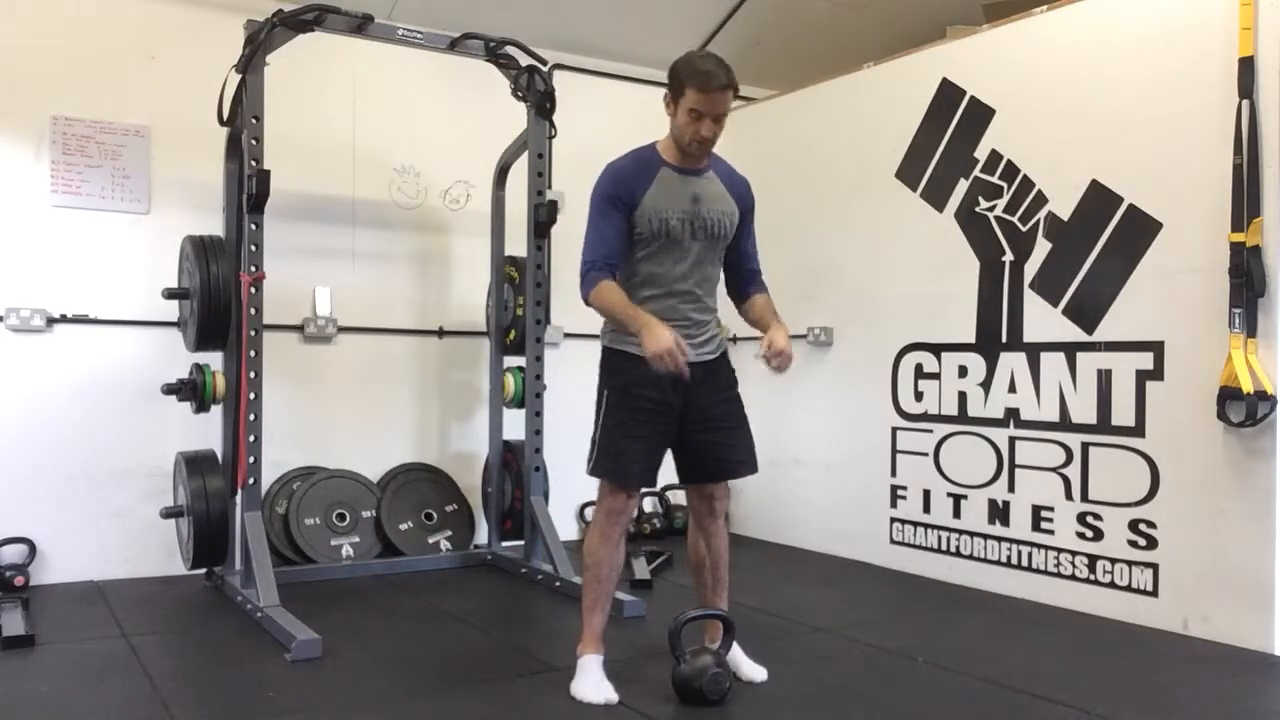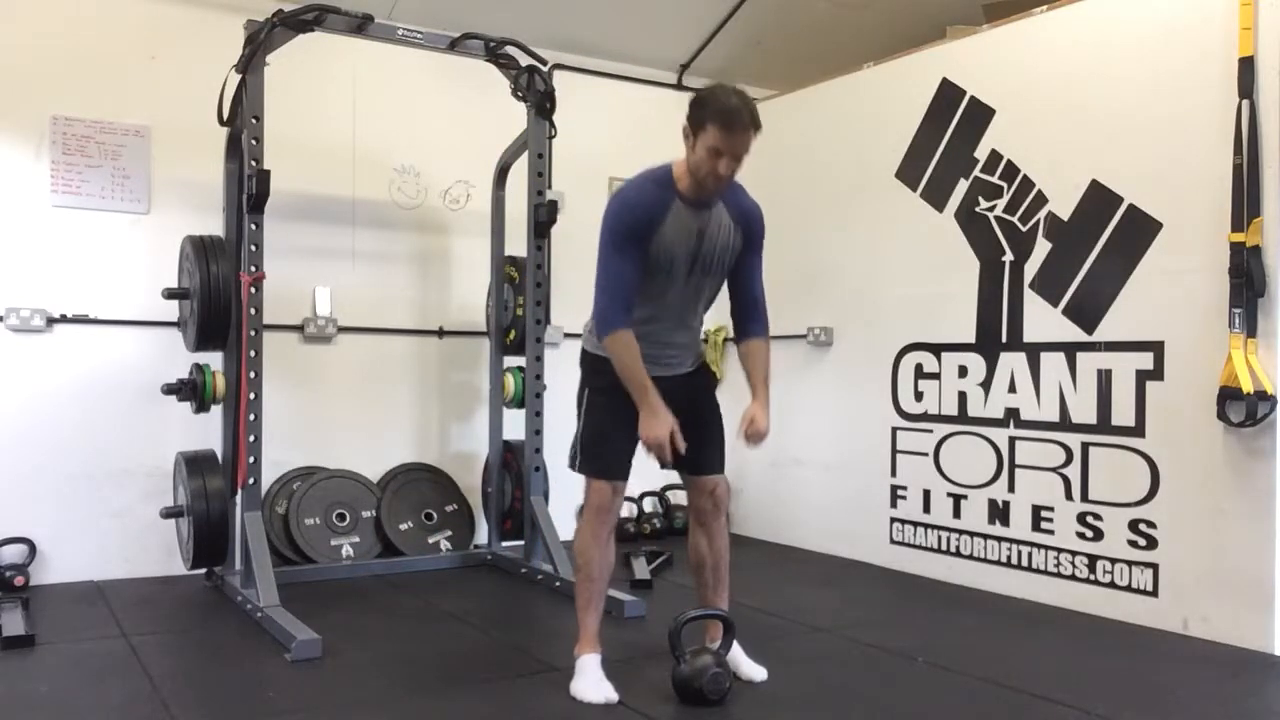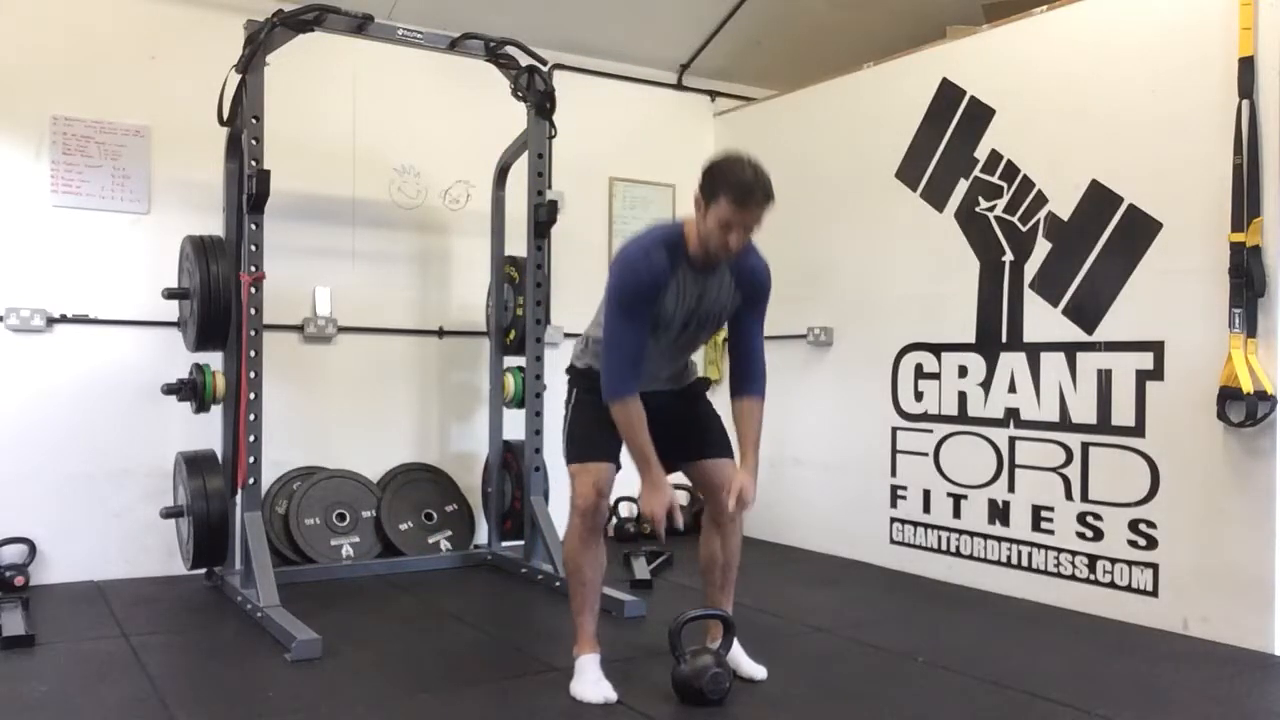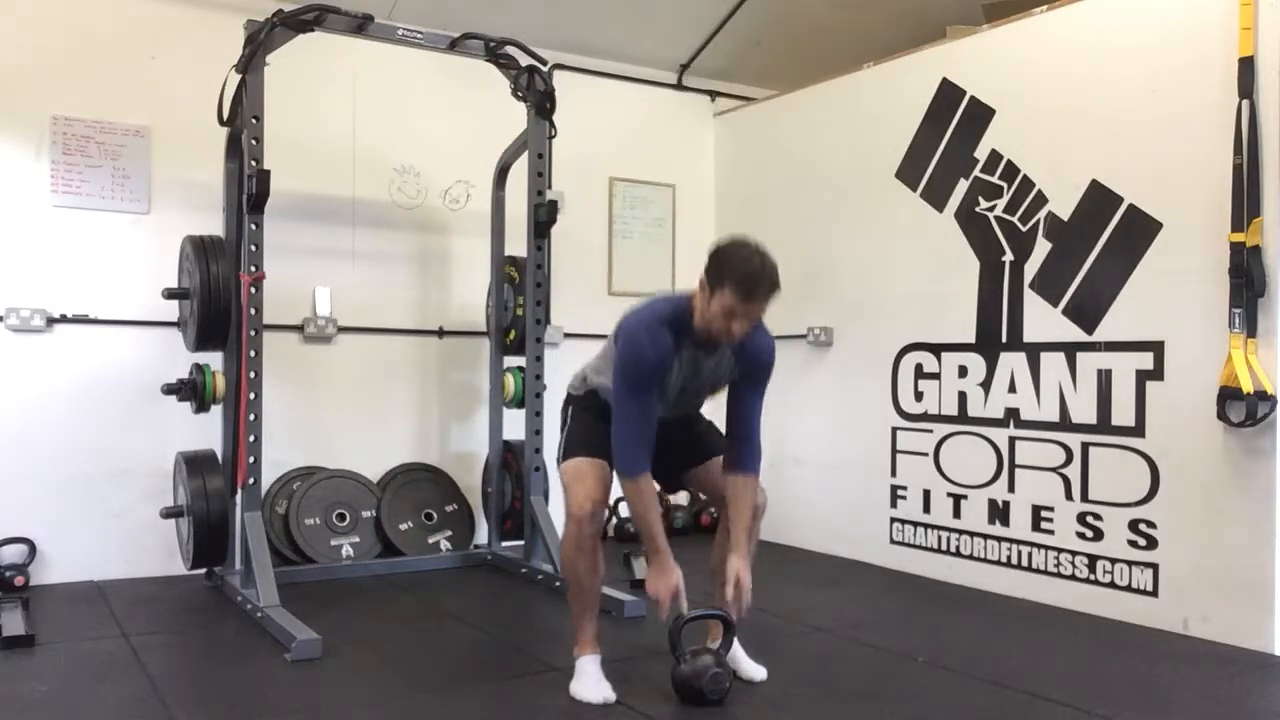
dt=0.2s
person 1, frame 1
left shoulder: (734, 188)
right shoulder: (624, 178)
left elbow: (744, 280)
right elbow: (595, 279)
left wrist: (772, 330)
right wrist: (647, 331)
left hip: (708, 364)
right hip: (633, 364)
left knee: (711, 503)
right knee: (616, 504)
left ankle: (716, 639)
right ankle: (589, 653)
person 1, frame 2
left shoulder: (745, 215)
right shoulder: (636, 202)
left elbow: (750, 313)
right elbow: (611, 315)
left wrist: (759, 397)
right wrist: (648, 407)
left hip: (686, 368)
right hip: (611, 364)
left knee: (712, 499)
right knee: (603, 501)
left ankle: (716, 639)
right ankle: (587, 653)
person 1, frame 3
left shoulder: (752, 272)
right shoulder: (643, 259)
left elbow: (748, 371)
right elbow: (619, 377)
left wrist: (747, 466)
right wrist: (651, 478)
left hip: (676, 384)
right hip: (601, 378)
left knee: (729, 494)
right knee: (590, 499)
left ankle: (718, 638)
right ankle: (587, 653)
person 1, frame 4
left shoulder: (756, 348)
right shoulder: (647, 332)
left elbow: (744, 449)
right elbow: (633, 454)
left wrist: (739, 554)
right wrist: (660, 559)
left hip: (675, 416)
right hip: (600, 406)
left knee: (750, 501)
right knee: (585, 508)
left ankle: (719, 637)
right ankle: (587, 655)
